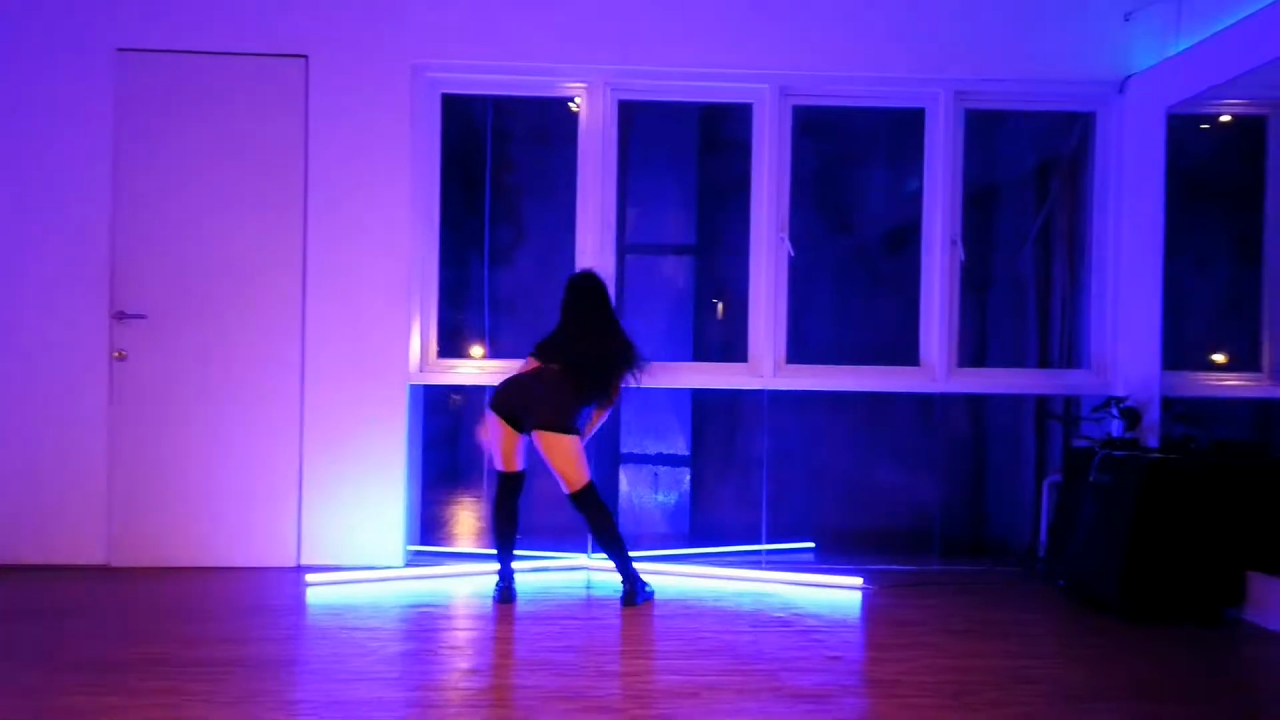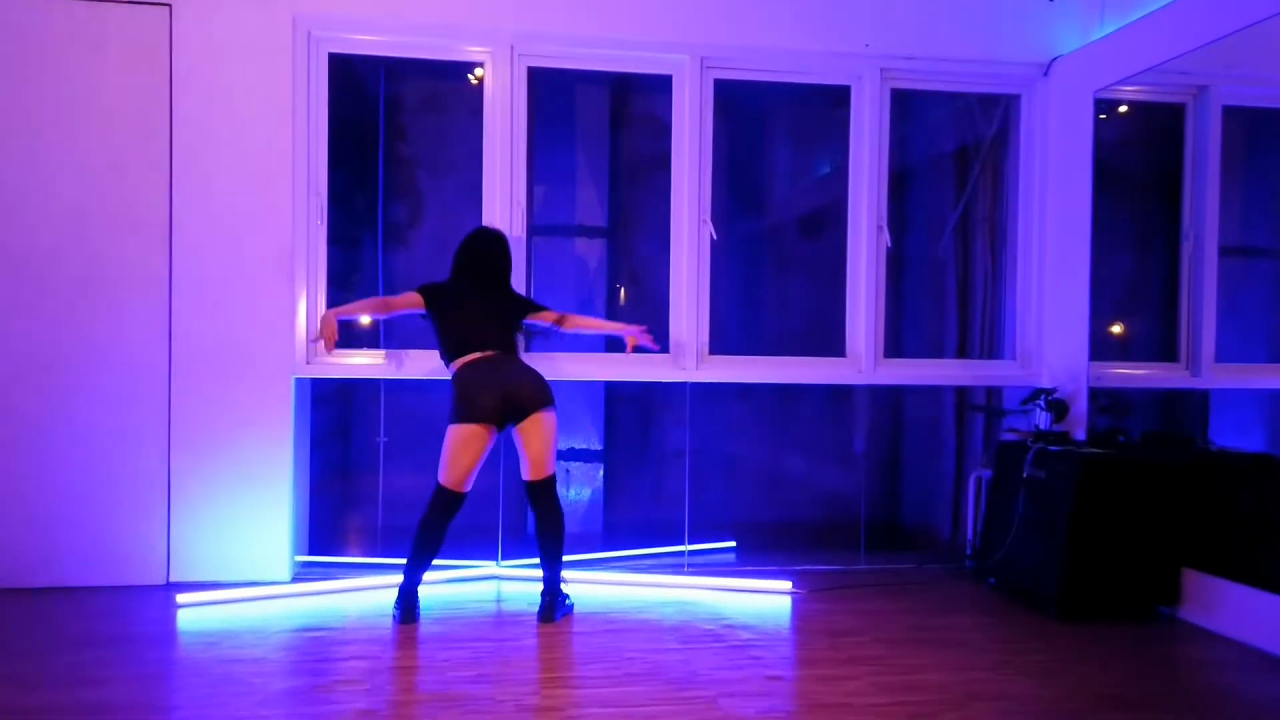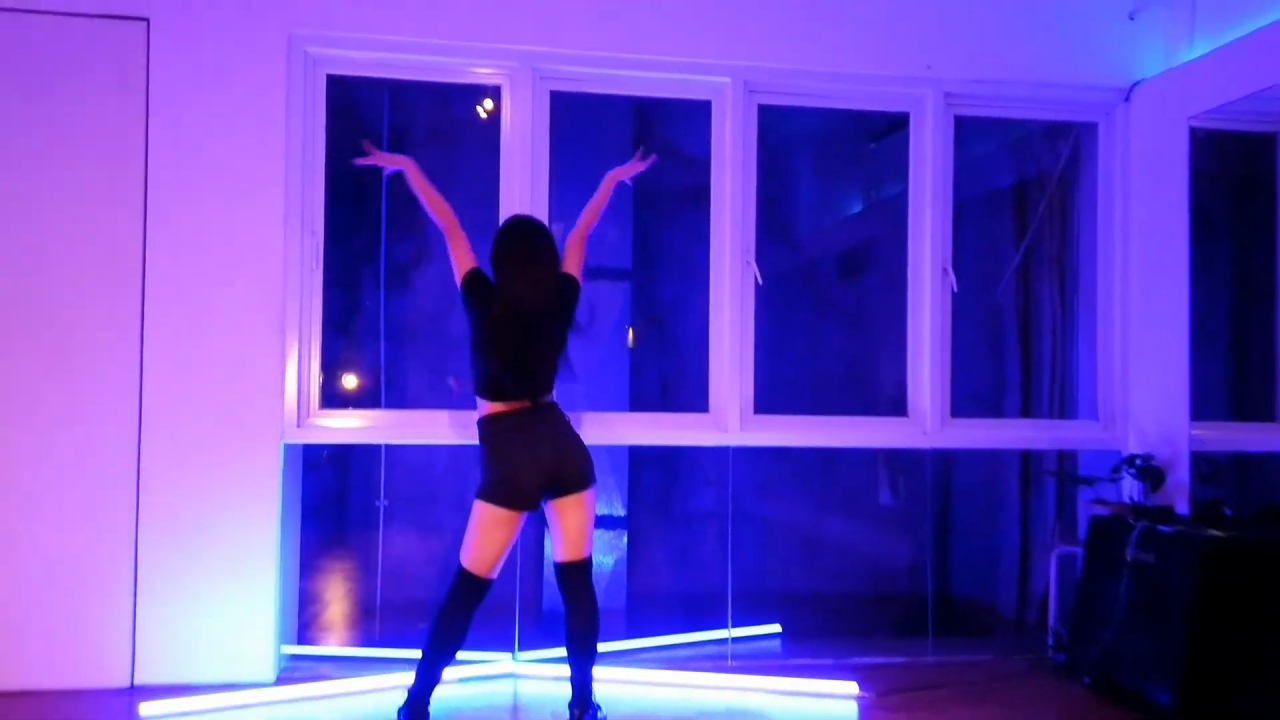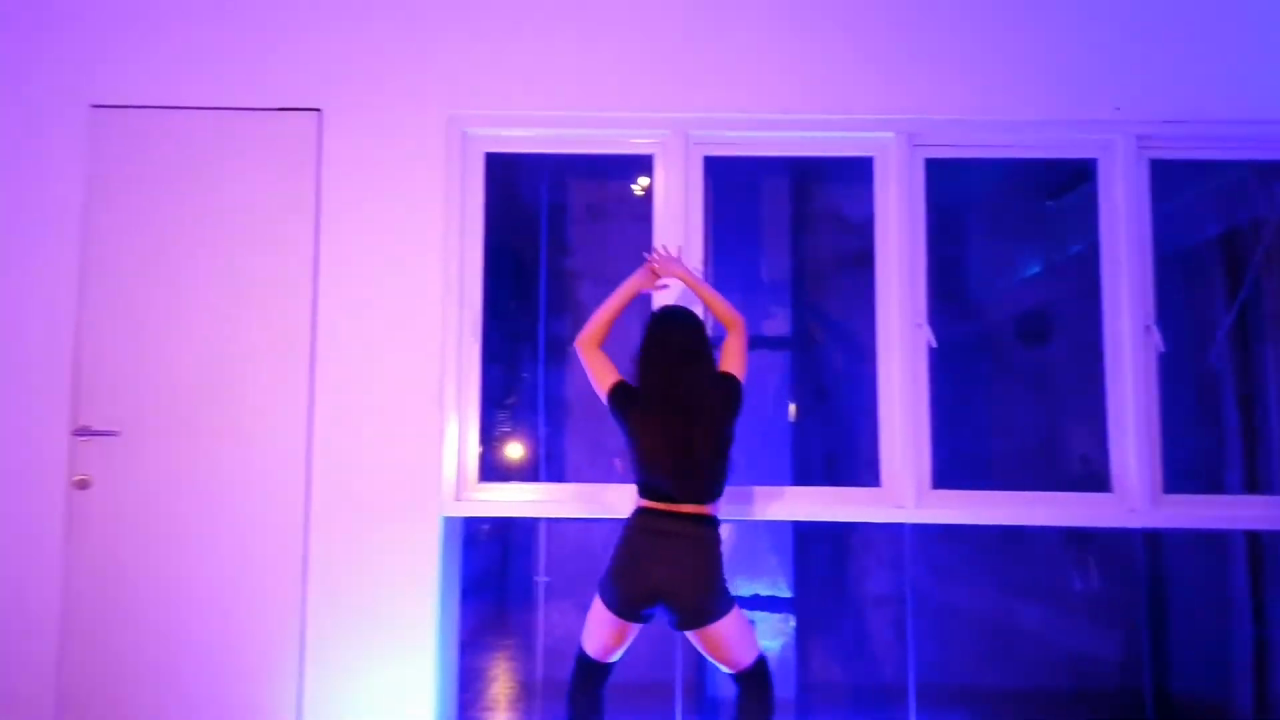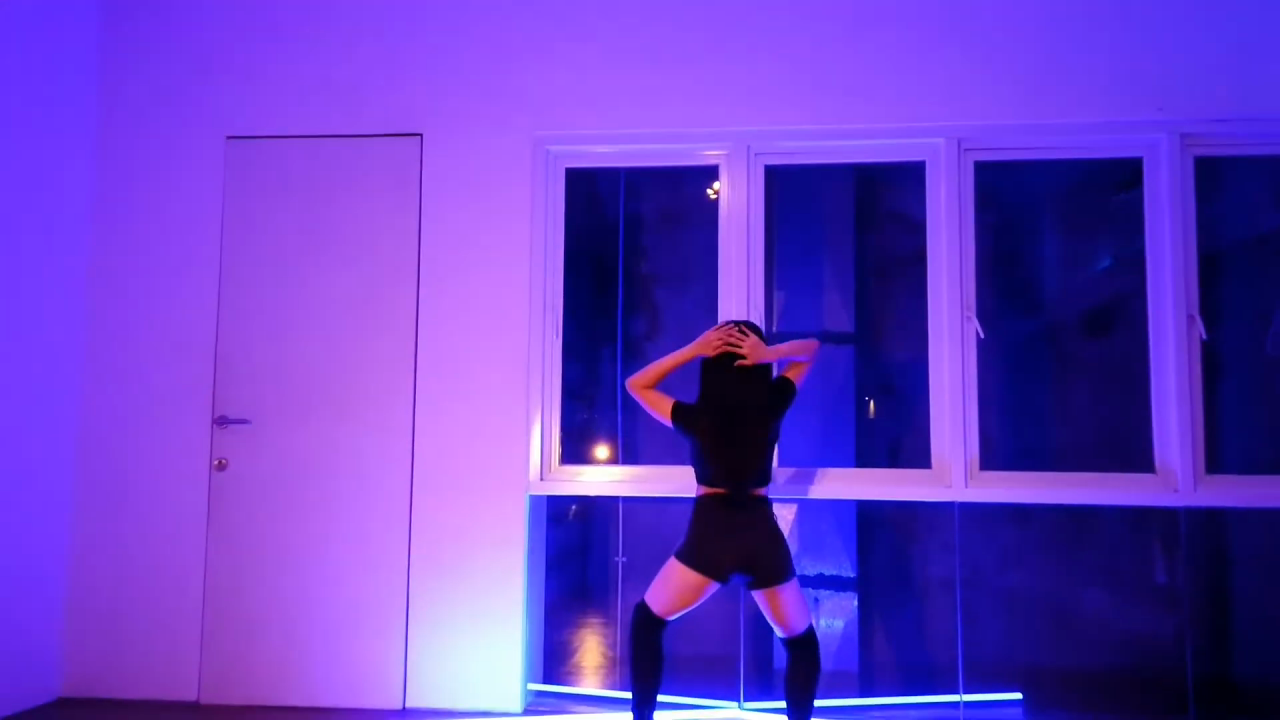
dt=0.7s
person 1, frame 1
left shoulder: (556, 338)
right shoulder: (618, 348)
right elbow: (606, 403)
left wrist: (492, 422)
right wrist: (580, 439)
left hip: (512, 395)
right hip: (554, 407)
left knee: (508, 489)
right knee: (587, 499)
person 1, frame 2
left shoulder: (440, 296)
right shoulder: (511, 301)
left elbow: (386, 304)
right elbow: (564, 321)
right wrist: (623, 329)
left hip: (475, 390)
right hip: (528, 385)
left knee: (445, 501)
right knee: (543, 494)
left ankle: (408, 596)
right ankle: (552, 595)
person 1, frame 3
left shoulder: (484, 303)
right shoulder: (561, 303)
left elbow: (450, 228)
right elbow: (579, 238)
left wrist: (405, 167)
right wrist: (613, 180)
left hip: (508, 456)
right hip: (561, 445)
left knee: (467, 589)
right knee: (576, 581)
person 1, frame 4
left shoulder: (634, 410)
right shoulder: (722, 405)
left elbow: (586, 343)
left hip: (636, 558)
right hip: (697, 564)
left knee: (590, 671)
right knee: (753, 677)
person 1, frame 5
left shoulder: (697, 417)
right shoulder: (772, 403)
left elbow: (635, 385)
right elbow: (811, 349)
left wrist: (694, 349)
right wrist: (771, 354)
left hip: (710, 533)
right hip: (763, 534)
left knee: (646, 622)
right knee: (800, 639)
